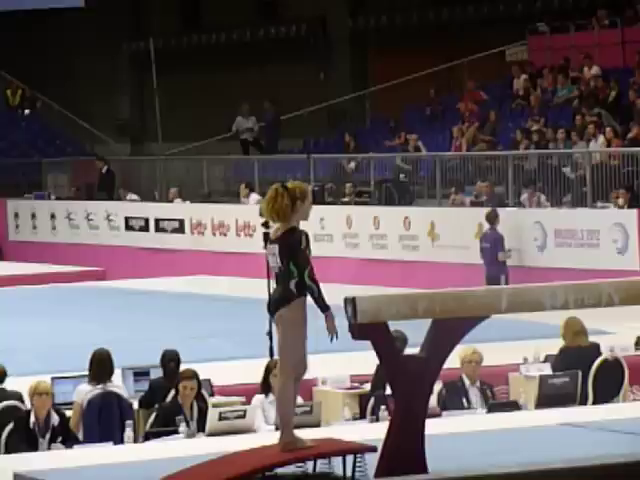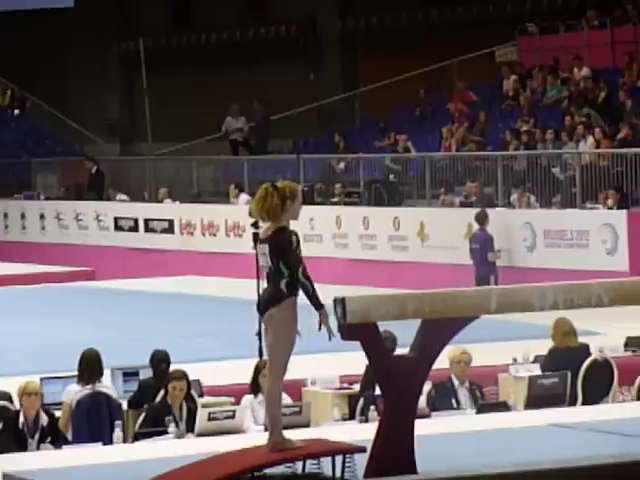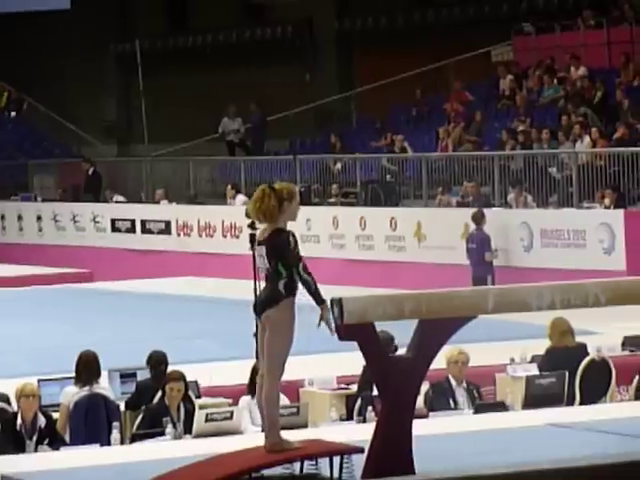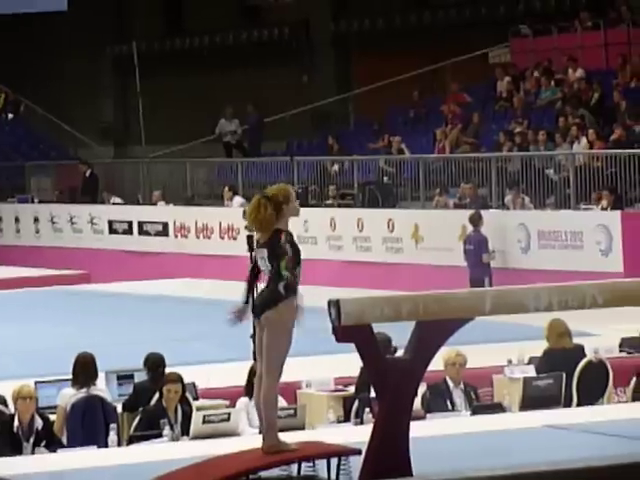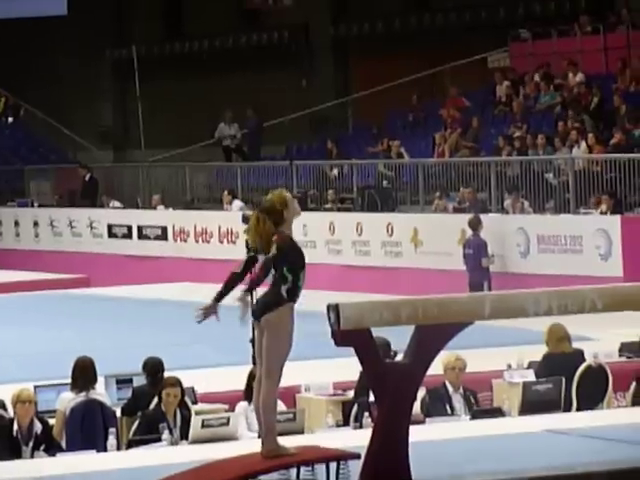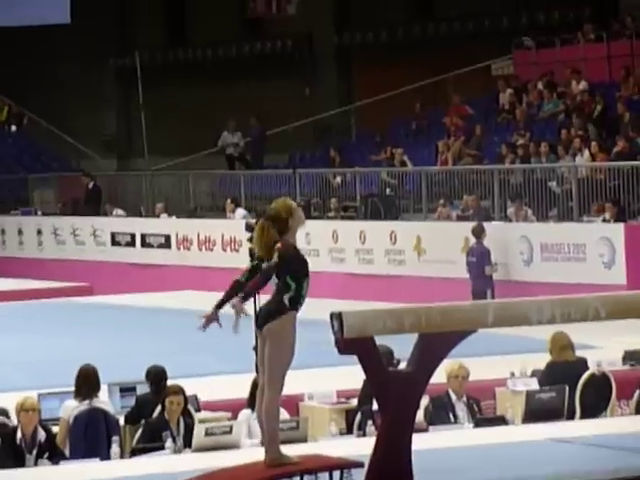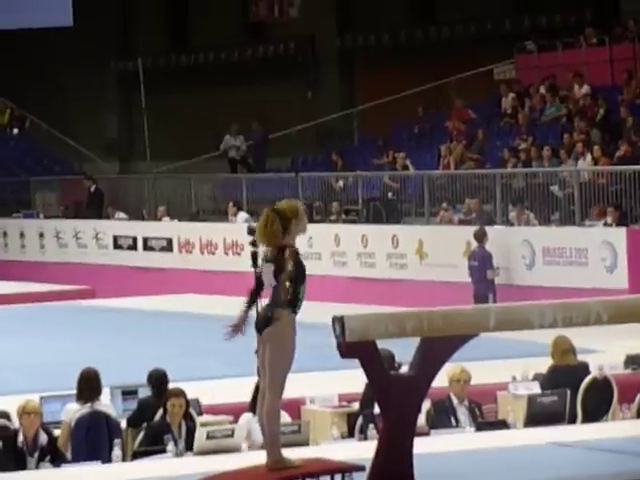
dt=0.1s
person 1, frame 1
left shoulder: (276, 233)
right shoulder: (297, 236)
right elbow: (308, 276)
right wrist: (327, 311)
left hip: (278, 300)
right hip: (291, 304)
left knee: (297, 368)
right knee: (288, 373)
left ankle: (286, 431)
right ankle: (287, 437)
person 1, frame 2
left shoulder: (266, 233)
right shoulder: (288, 236)
right elbow: (301, 274)
right wrist: (321, 309)
left hip: (268, 299)
right hip: (282, 304)
left knee: (274, 371)
right knee: (276, 373)
left ankle: (274, 432)
right ankle: (276, 437)
person 1, frame 3
left shoulder: (264, 234)
right shoulder: (285, 237)
right elbow: (301, 271)
right wrist: (322, 305)
left hip: (267, 303)
right hip: (279, 304)
left knee: (267, 373)
right knee: (273, 373)
left ankle: (271, 433)
right ankle: (273, 437)
person 1, frame 4
left shoulder: (265, 235)
right shoulder: (283, 237)
left elbow: (255, 270)
right elbow: (285, 269)
left wrist: (246, 302)
right wrist: (292, 299)
left hip: (263, 303)
right hip: (278, 305)
left knee: (264, 373)
right knee: (273, 374)
left ankle: (268, 435)
right ankle: (271, 439)
person 1, frame 5
left shoulder: (272, 239)
right shoulder: (284, 241)
right elbow: (265, 266)
left wrist: (216, 301)
right wrist: (247, 292)
left hip: (265, 307)
right hip: (279, 310)
left knee: (263, 378)
right knee: (271, 379)
left ankle: (267, 440)
right ankle: (270, 444)
person 1, frame 6
left shoulder: (277, 247)
right shoulder: (288, 250)
left elbow: (248, 276)
right elbow: (265, 273)
left wrist: (217, 309)
right wrist: (242, 299)
left hip: (268, 316)
right hip: (281, 319)
left knee: (265, 386)
right knee: (274, 387)
left ankle: (270, 448)
right ankle: (273, 452)
person 1, frame 7
left shoulder: (274, 250)
right shoulder: (289, 253)
left elbow: (259, 283)
right elbow: (286, 282)
left wrist: (244, 315)
right wrist: (283, 309)
left hip: (270, 319)
right hip: (280, 322)
left knee: (267, 390)
right knee: (274, 392)
left ankle: (272, 452)
right ankle: (276, 457)
